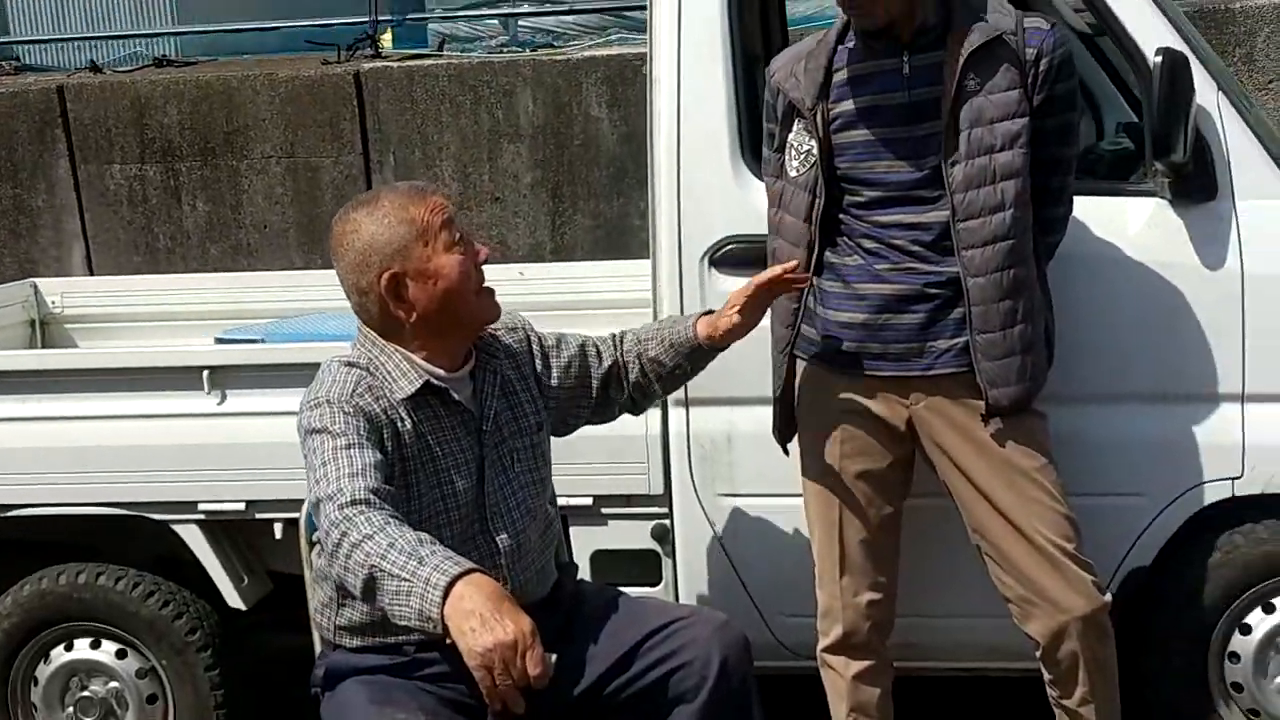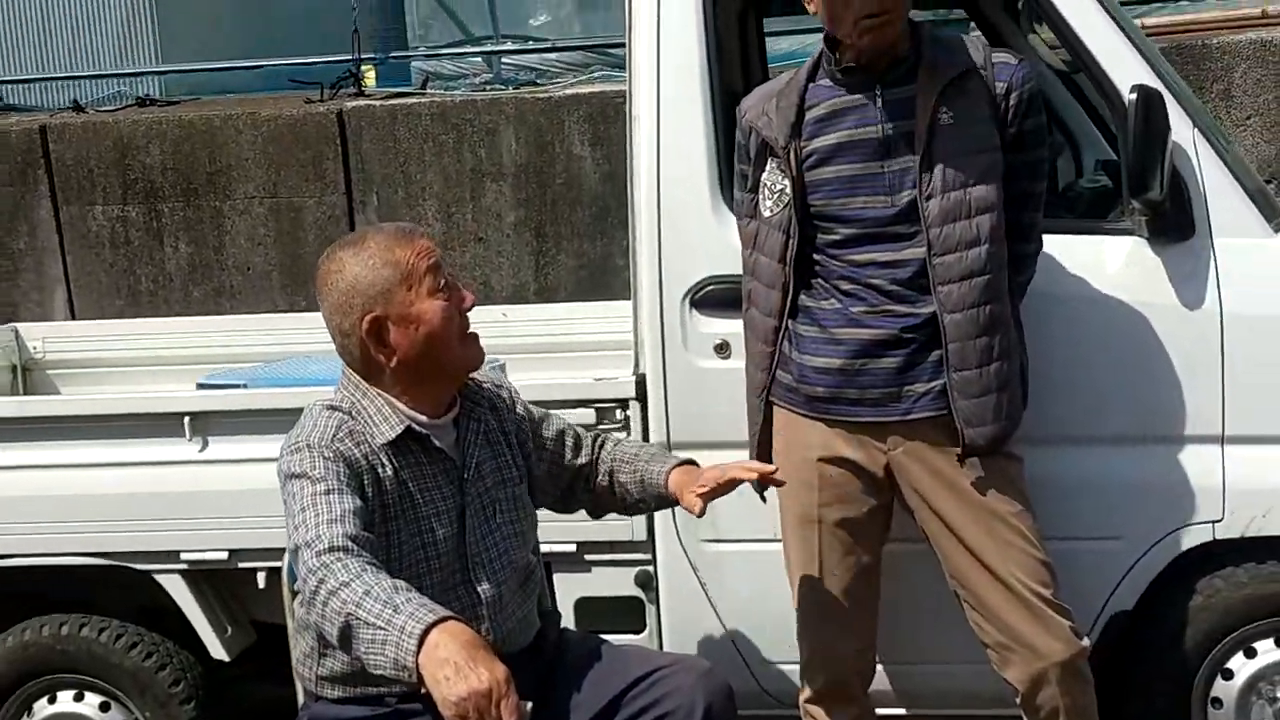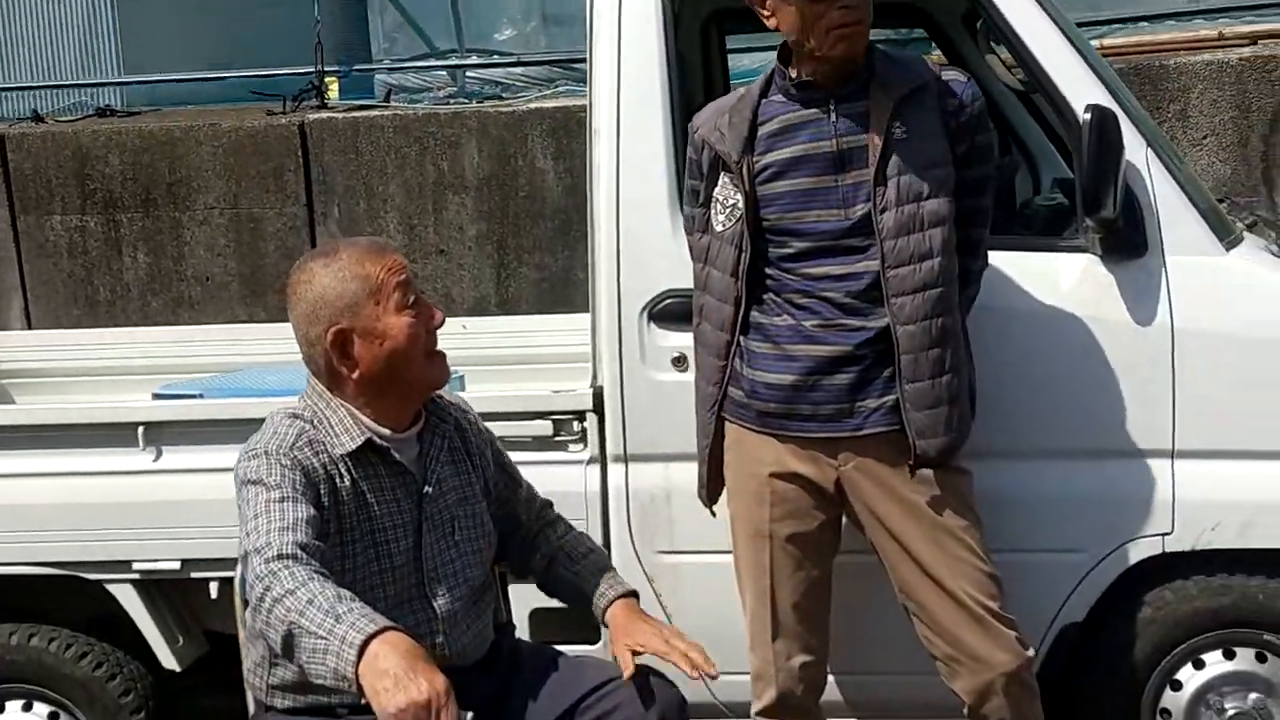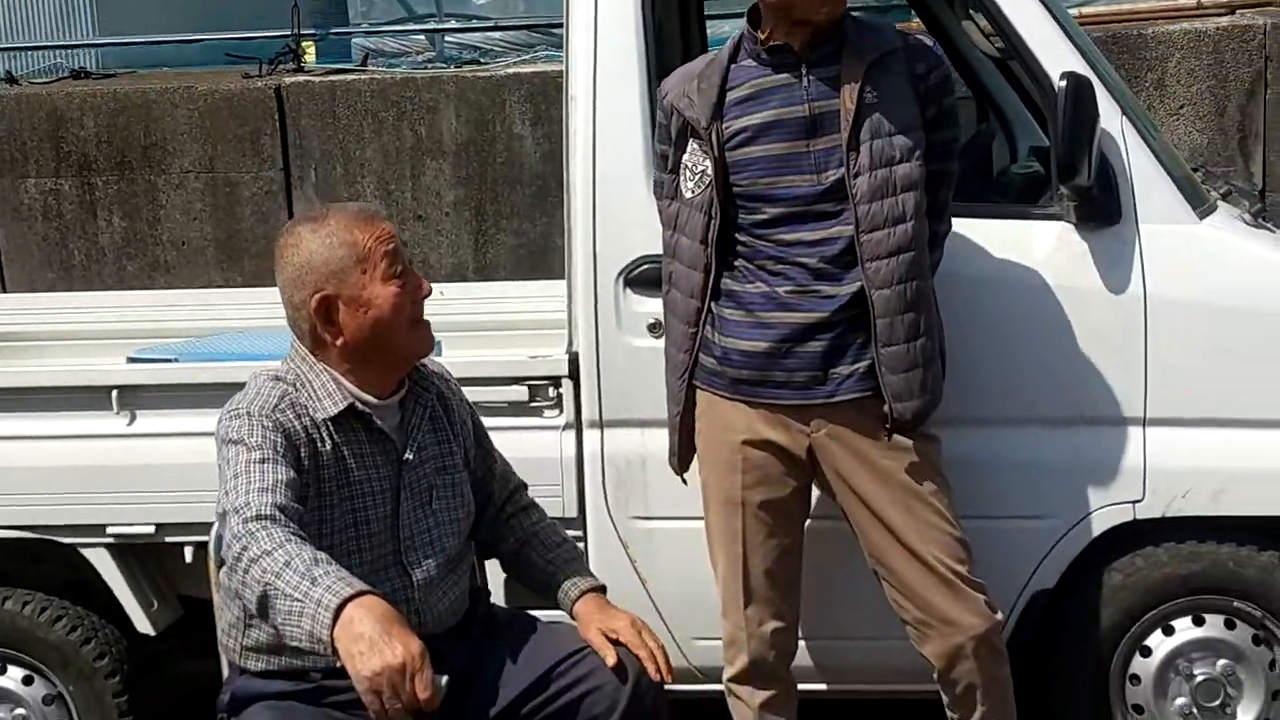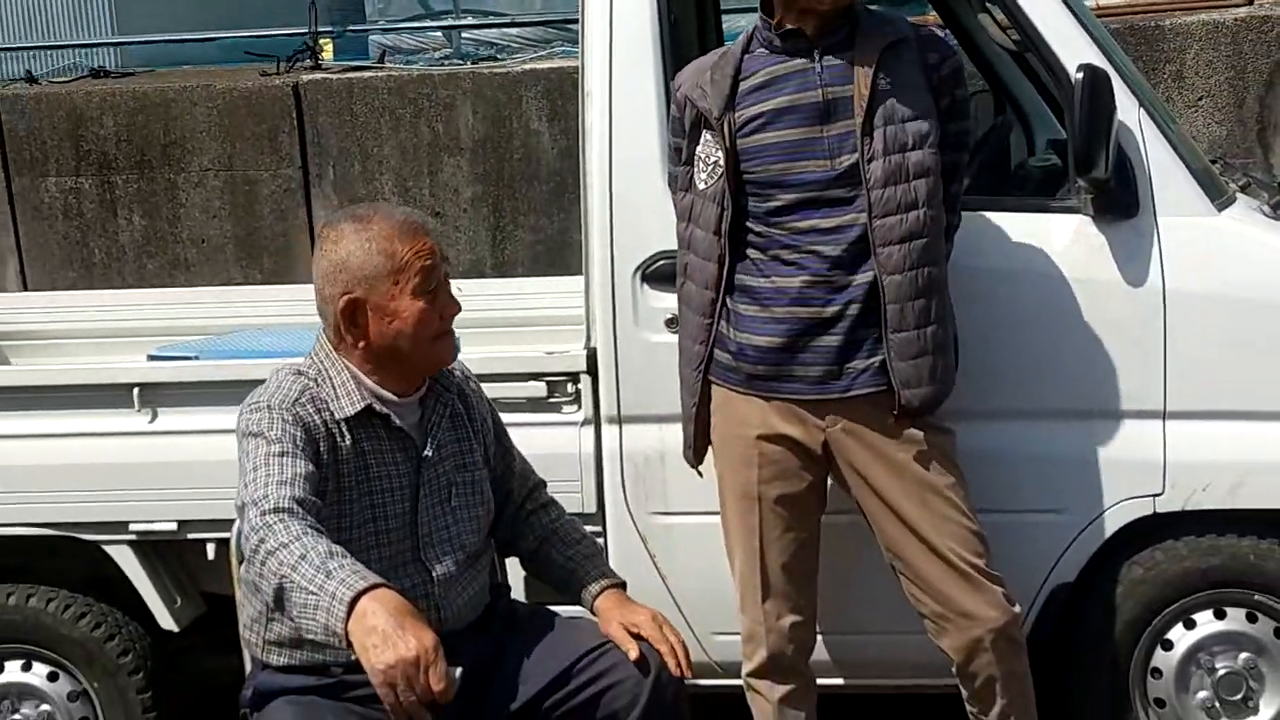
dt=0.3s
person 1, frame 1
right shoulder: (798, 78)
left elbow: (1047, 210)
left wrist: (994, 315)
left hip: (973, 369)
right hip: (839, 375)
left knee: (1069, 606)
right knee: (851, 622)
person 1, frame 2
left shoulder: (995, 85)
right shoulder: (769, 117)
left elbow: (1017, 249)
left wrist: (970, 353)
left hip: (950, 415)
right hip: (816, 420)
left knee: (1047, 653)
person 1, frame 3
left shoulder: (945, 101)
right shoulder: (723, 133)
left elbow: (963, 263)
left wrist: (918, 361)
left hip: (900, 428)
right hip: (767, 433)
person 1, frame 4
left shoulder: (910, 67)
right shoulder: (692, 96)
left elbow: (928, 222)
left wrist: (885, 321)
right wrist: (724, 364)
left hip: (870, 394)
right hip: (739, 400)
left knee: (963, 627)
right knee: (755, 646)
person 1, frame 5
left shoulder: (922, 58)
right shoulder: (706, 89)
left elbow: (941, 211)
left wrist: (897, 321)
left hip: (883, 388)
right hip: (754, 394)
left knee: (981, 618)
right knee: (773, 639)
person 2, frame 1
left shoulder: (513, 350)
right shoulder: (344, 402)
left elbow: (615, 369)
right elbow: (355, 527)
left wrist: (712, 330)
right wrist: (458, 590)
left hip: (544, 619)
right hip: (400, 662)
left knee: (715, 651)
person 2, frame 2
left shoulder: (492, 407)
right shoulder: (323, 448)
left elbow: (585, 460)
right elbow: (333, 575)
left wrist: (673, 477)
right wrist: (434, 638)
person 2, frame 3
left shoulder: (454, 425)
right shoulder: (284, 456)
left elbow: (534, 530)
right elbow: (281, 581)
left wrist: (617, 603)
right wrist: (375, 648)
person 2, frame 4
left shoulder: (437, 393)
right shoulder: (263, 420)
left elbow: (507, 512)
right elbow: (258, 543)
left wrist: (584, 597)
right wrist: (352, 613)
left hip: (455, 647)
left knee: (625, 675)
person 2, frame 5
left shoulder: (457, 391)
right shoulder: (285, 414)
left elbow: (526, 509)
right elbow: (275, 535)
left wrist: (605, 592)
right wrist: (366, 605)
left hip: (476, 643)
left knee: (646, 672)
